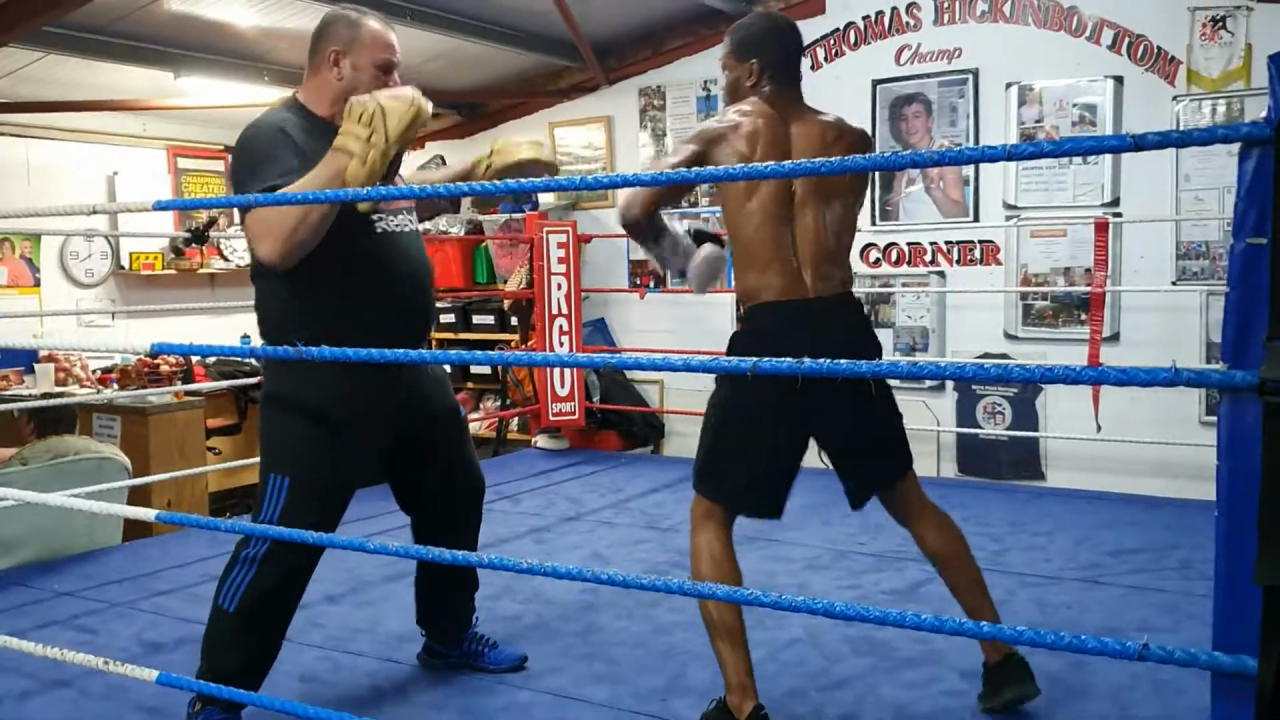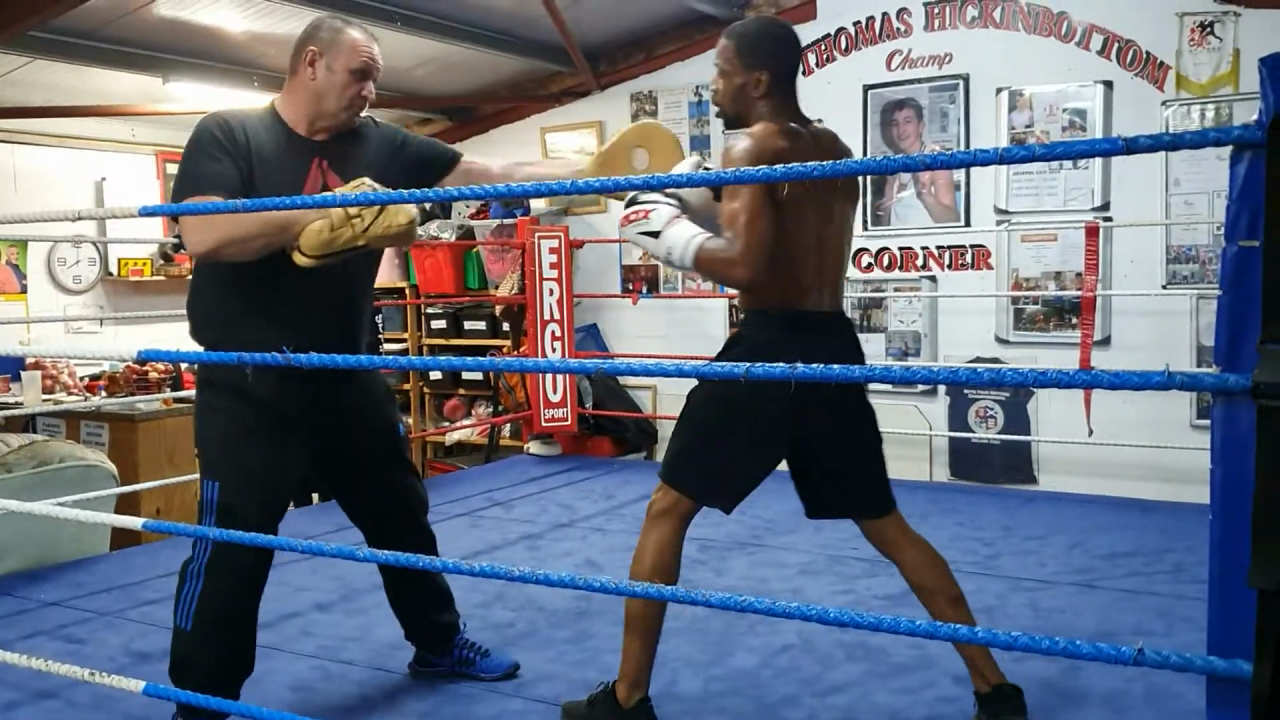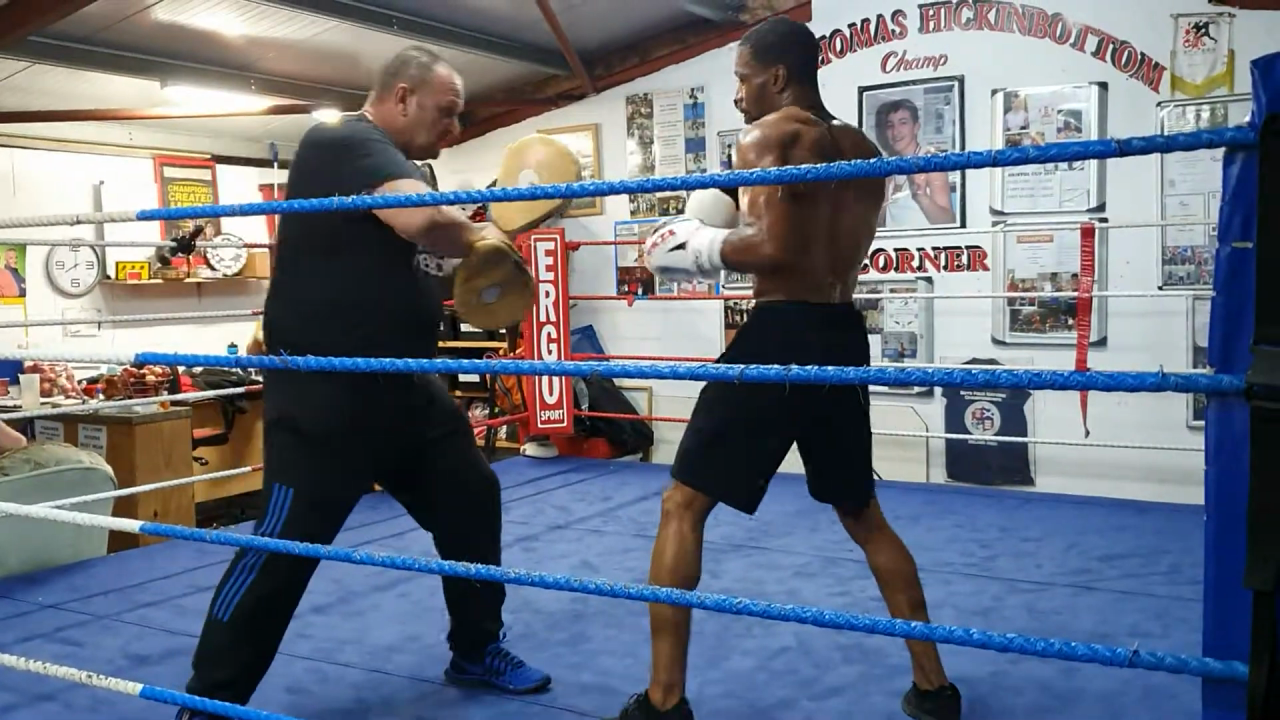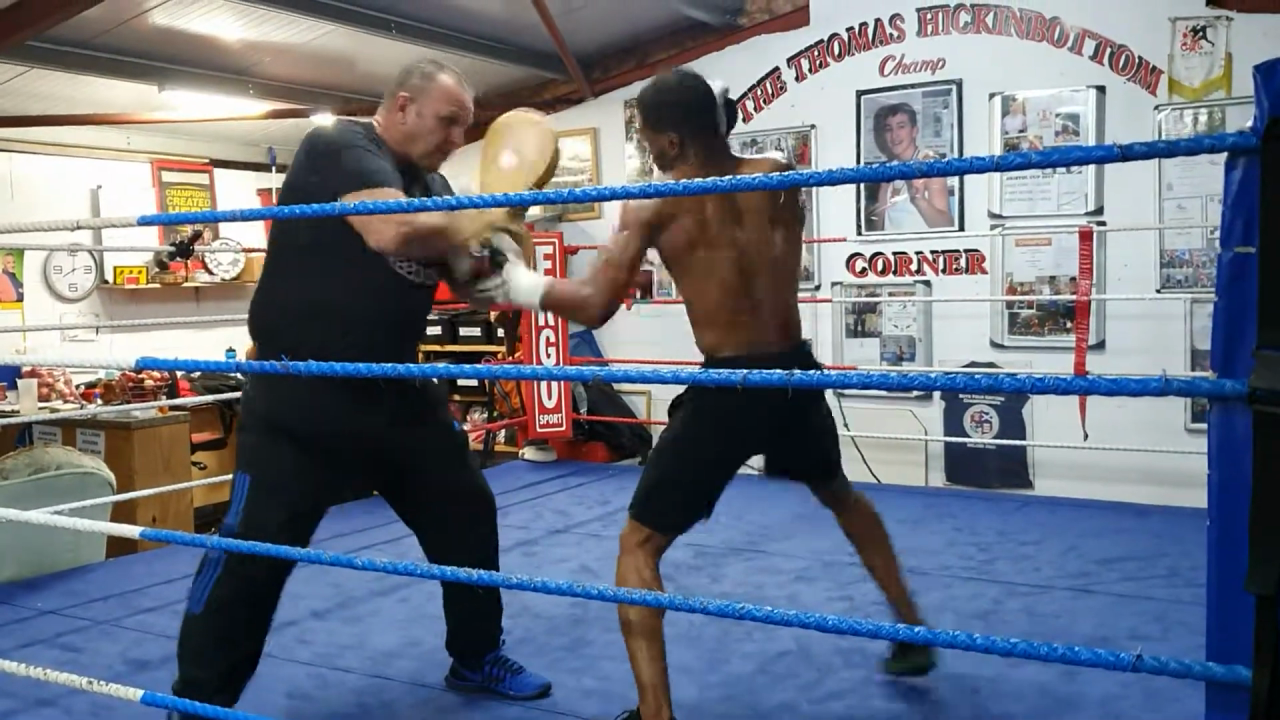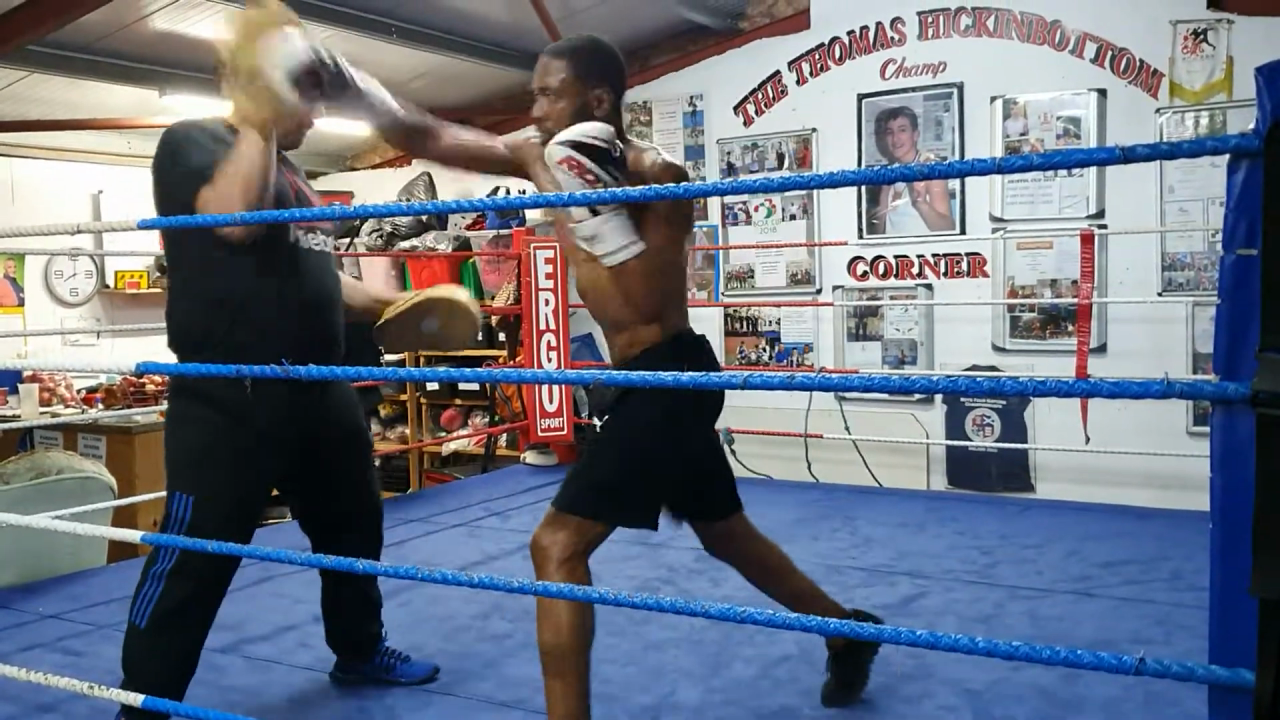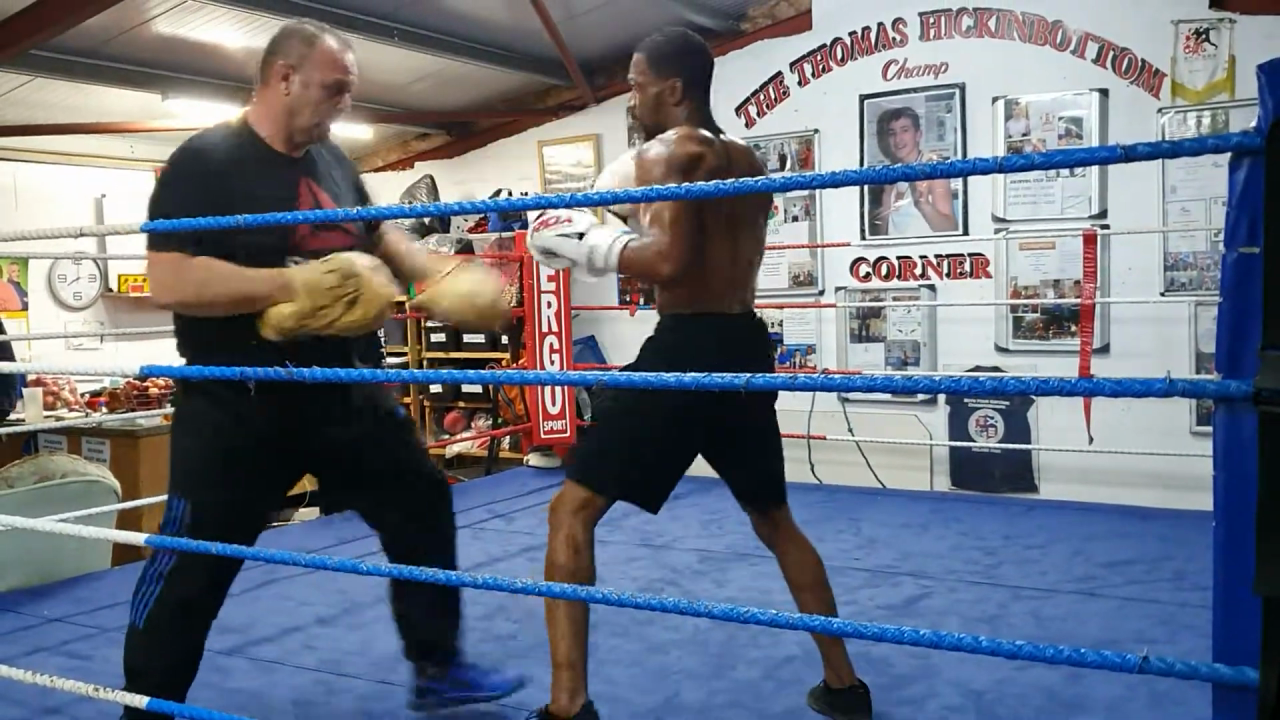
dt=0.7s
person 1, frame 1
left shoulder: (369, 127)
right shoulder: (273, 137)
right elbow: (275, 242)
left wrist: (478, 170)
right wrist: (353, 155)
left hip: (407, 369)
right hip: (321, 382)
left knee: (455, 498)
right knee: (282, 541)
left ankle: (448, 636)
person 1, frame 2
left shoulder: (378, 145)
right shoulder: (227, 135)
left elbow: (479, 176)
right elbow: (204, 235)
left wrist: (595, 165)
right wrist: (329, 216)
left hip: (349, 380)
right hip: (250, 388)
left knee: (400, 514)
right knee: (232, 548)
left ankle: (437, 644)
person 1, frame 3
left shoulder: (400, 165)
right shoulder: (340, 143)
left elbow: (428, 258)
right elbow: (421, 222)
right wrist: (475, 240)
left hip: (406, 386)
right hip: (323, 393)
left knee: (473, 503)
right knee: (285, 547)
left ankle: (476, 650)
person 1, frame 4
left shoulder: (428, 185)
right shoulder: (339, 146)
left elbow: (464, 272)
right elbow: (392, 232)
left wrist: (501, 212)
right wrist: (465, 228)
left hip: (392, 392)
right hip: (299, 394)
left knee: (466, 512)
right knee: (252, 548)
left ankle: (477, 658)
person 1, frame 5
left shoulder: (286, 167)
right shoulder: (193, 142)
right elbow: (236, 220)
left wrist: (391, 305)
right wrist: (258, 124)
left hip: (319, 389)
right hip: (228, 397)
left knee: (354, 522)
right knee: (195, 556)
left ankle: (360, 651)
person 1, frame 6
left shoulder: (329, 158)
right shoulder: (207, 163)
left elbow: (381, 238)
right elbow: (169, 282)
left wrist: (447, 277)
right wrist: (294, 287)
left hip: (344, 391)
right hip: (242, 402)
left knee: (423, 508)
right knee: (192, 562)
person 2, frame 1
left shoulder: (721, 136)
right shoulder: (851, 141)
left elbow: (635, 211)
left wrist: (677, 250)
left hip: (768, 345)
right hip: (842, 332)
left knee: (710, 519)
right knee: (909, 502)
right ankle: (1003, 661)
person 2, frame 2
left shoulder: (754, 149)
right shoulder: (837, 154)
left elbow: (745, 267)
left wrist: (667, 233)
right wrist: (712, 214)
left hip: (768, 348)
right hip: (833, 348)
left knee: (666, 513)
right knee: (884, 523)
person 2, frame 3
left shoulder: (766, 136)
right shoulder: (862, 149)
left elbow: (773, 246)
left wrist: (696, 244)
left hip: (779, 338)
right hip: (842, 338)
left knee: (682, 506)
right knee: (861, 515)
person 2, frame 4
left shoulder: (657, 204)
right shoulder: (777, 180)
left elbow: (593, 304)
left wrist: (516, 281)
left hip: (728, 390)
right hip: (796, 376)
left knee: (639, 545)
right knee: (838, 493)
right ankle: (908, 628)
person 2, frame 5
left shoulder: (660, 176)
right shoulder: (547, 154)
left elbow: (655, 304)
right elbow: (439, 138)
left wrist: (599, 208)
right wrist: (354, 86)
left hip: (671, 378)
right hip: (644, 381)
left knee: (557, 548)
right knee: (724, 533)
right ankle: (845, 630)
person 2, frame 6
left shoulder: (666, 153)
right shoulder: (747, 163)
left elbow: (669, 263)
left wrist: (590, 242)
left hip: (686, 350)
right hip: (745, 346)
left knee: (573, 509)
right knee: (772, 517)
